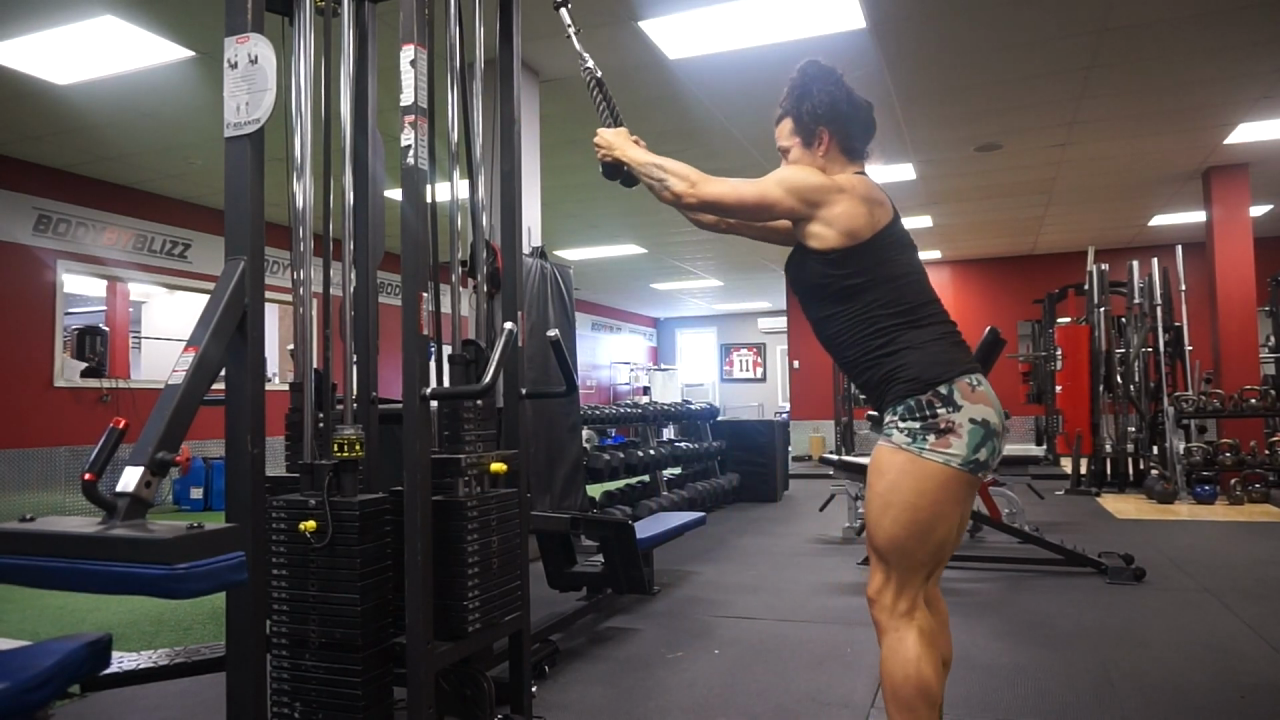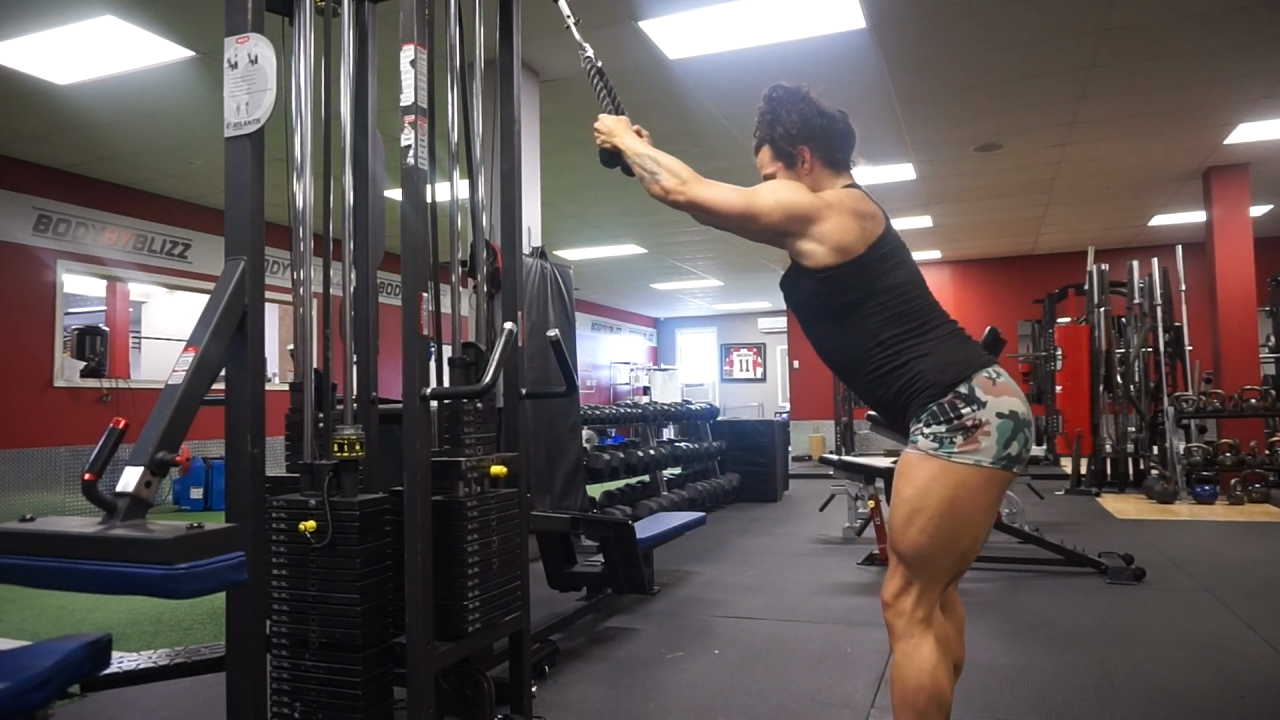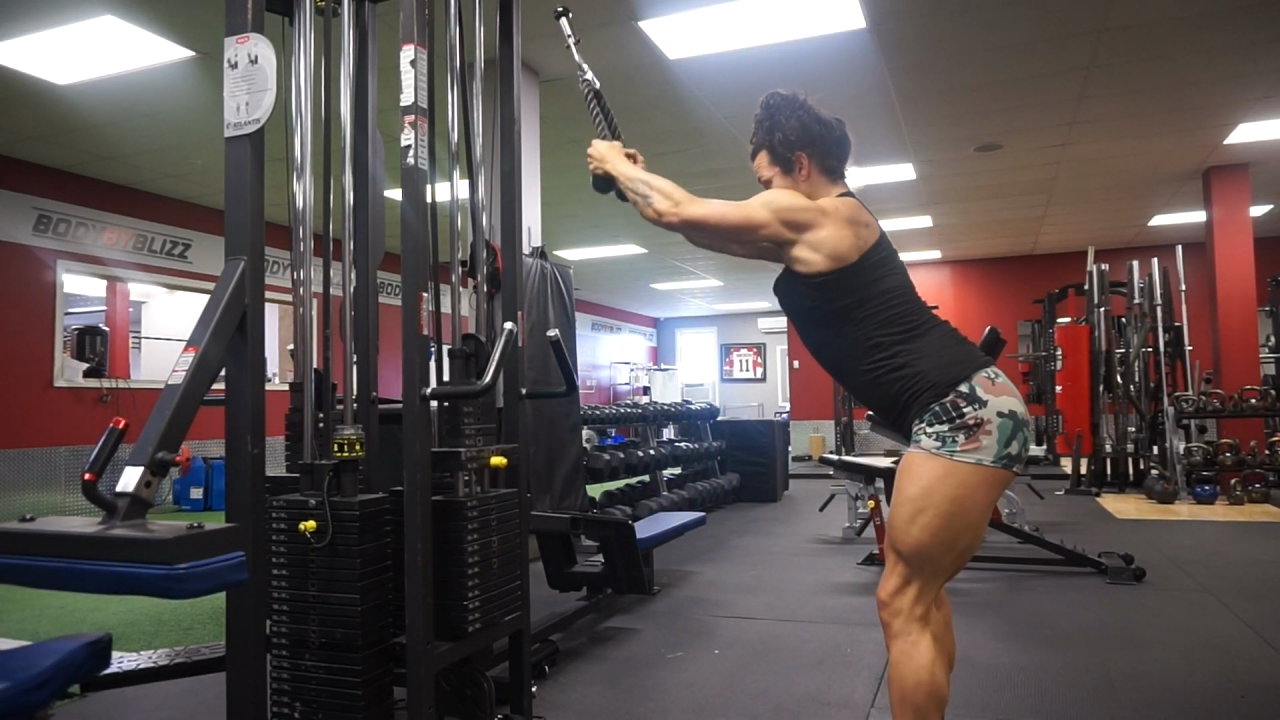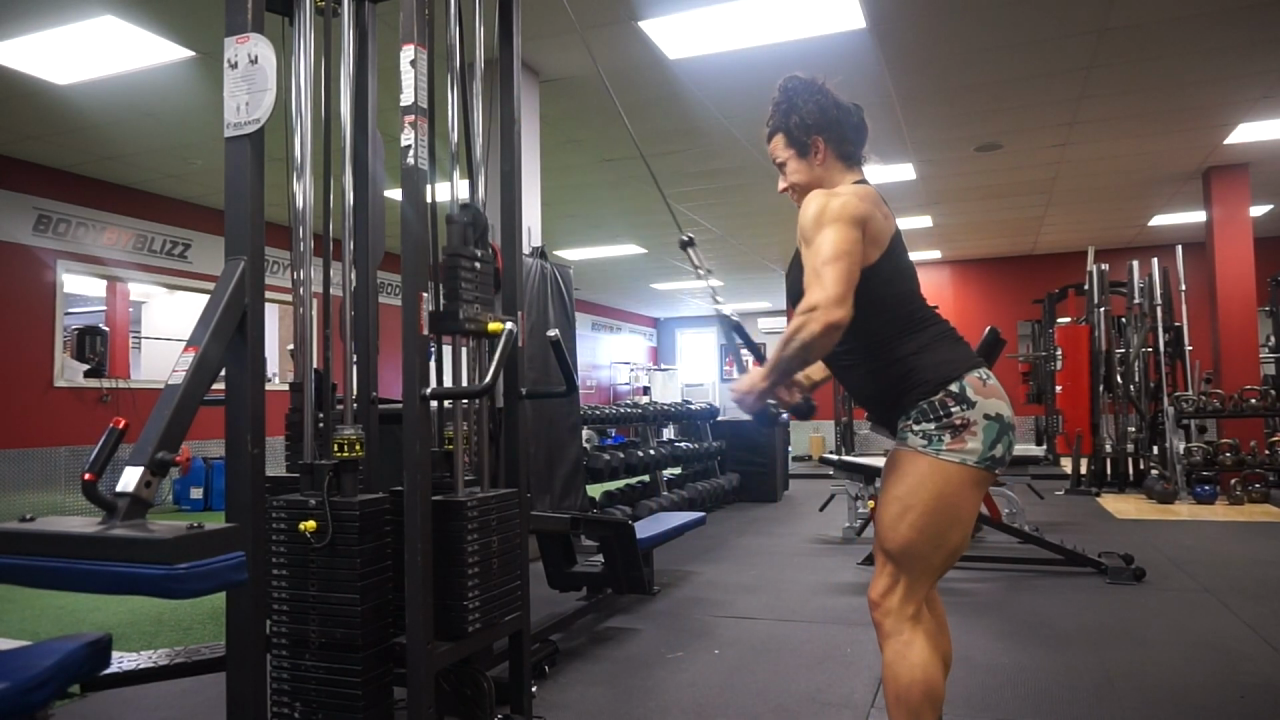
dt=0.7s
person 1, frame 1
left shoulder: (829, 192)
right shoulder: (830, 212)
left elbow: (698, 193)
right elbow: (724, 216)
left wrist: (628, 151)
right wrist: (646, 167)
left hip: (934, 411)
right hip: (951, 408)
left knee: (893, 601)
right knee: (914, 595)
person 1, frame 2
left shoulder: (821, 208)
right shoulder: (833, 220)
left elbow: (689, 191)
right elbow: (719, 209)
left wrist: (622, 141)
right wrist: (643, 154)
left hip: (959, 410)
right hip: (973, 406)
left knee: (908, 604)
right knee: (932, 596)
person 1, frame 3
left shoulder: (811, 216)
right shoulder: (824, 230)
left elbow: (683, 214)
right elbow: (713, 233)
left wrist: (614, 169)
right wrist: (642, 179)
left hip: (960, 411)
right hip: (969, 407)
left knee: (903, 602)
right knee: (920, 596)
person 1, frame 4
left shoulder: (834, 203)
right shoulder: (860, 208)
left elbow: (825, 314)
left wrist: (766, 378)
right wrist: (801, 378)
left hip: (945, 410)
right hip: (949, 407)
left knee: (894, 601)
right knee: (912, 595)
